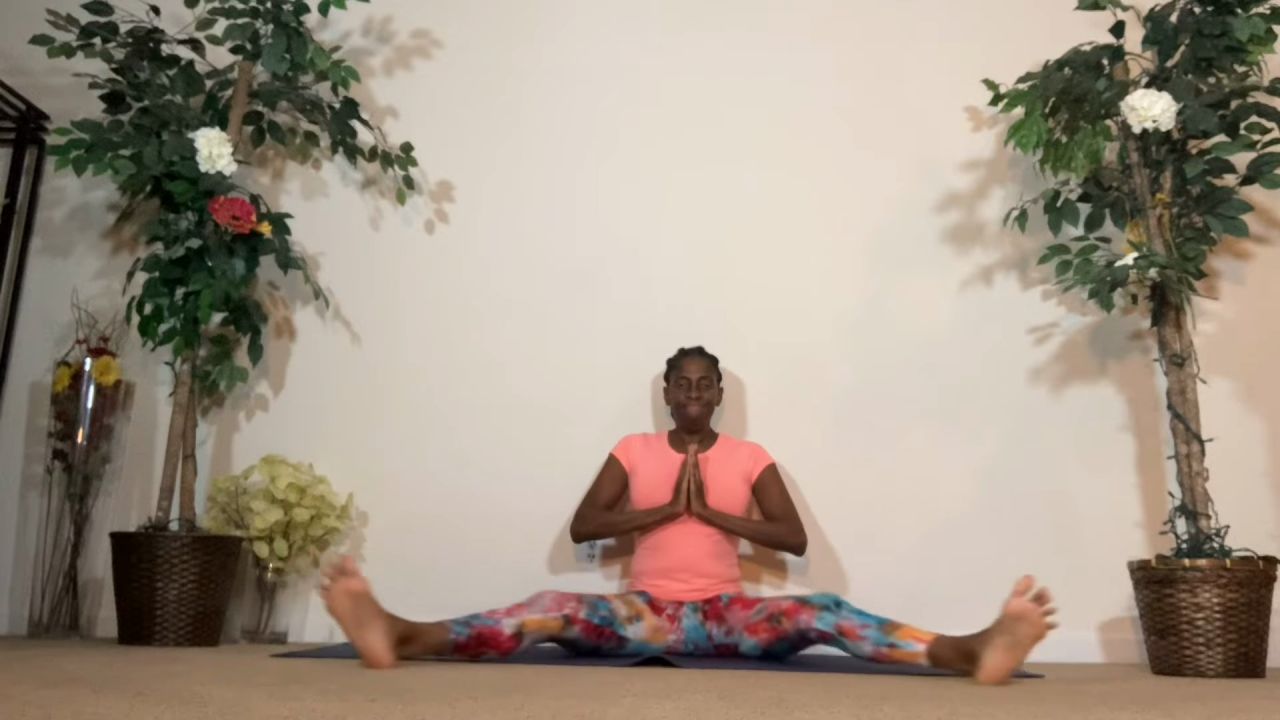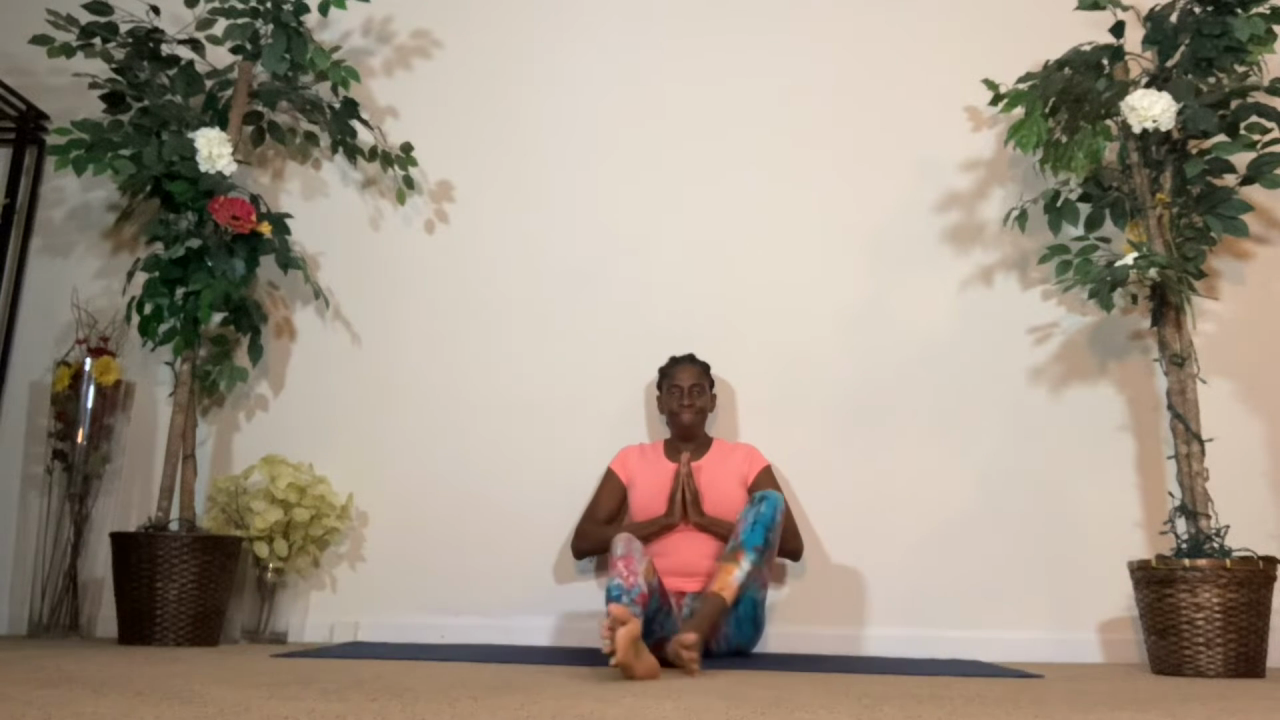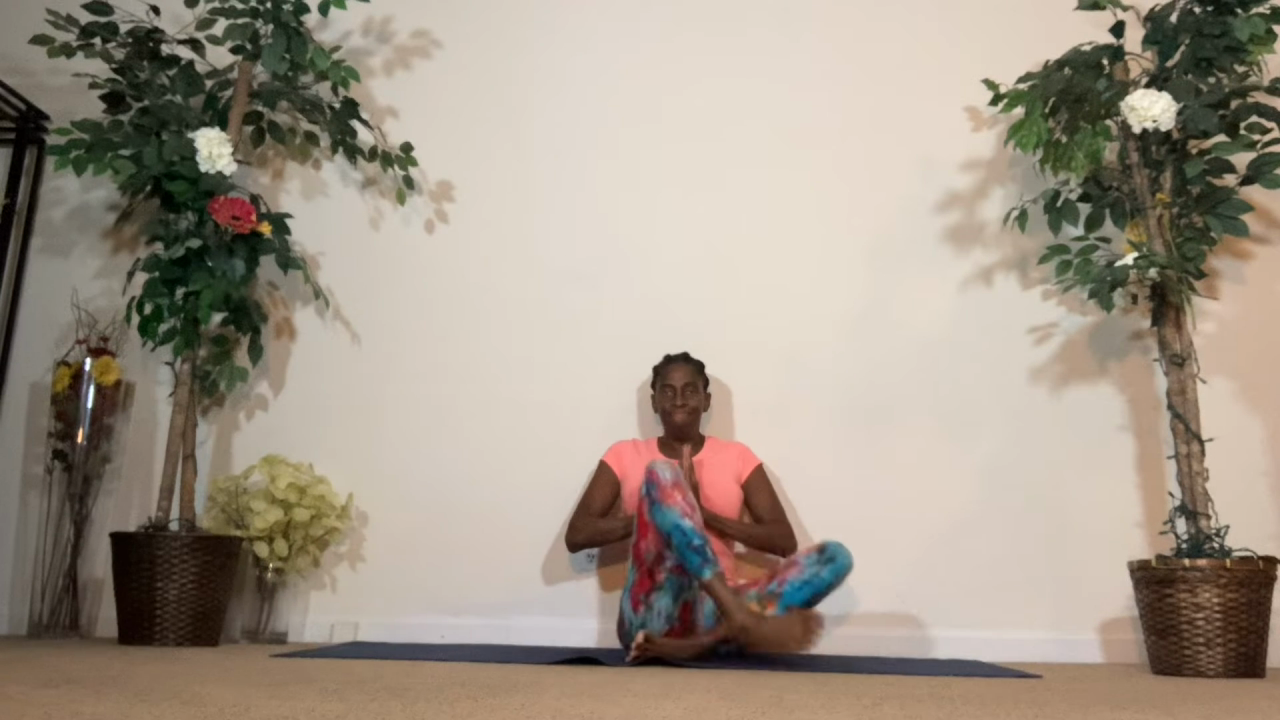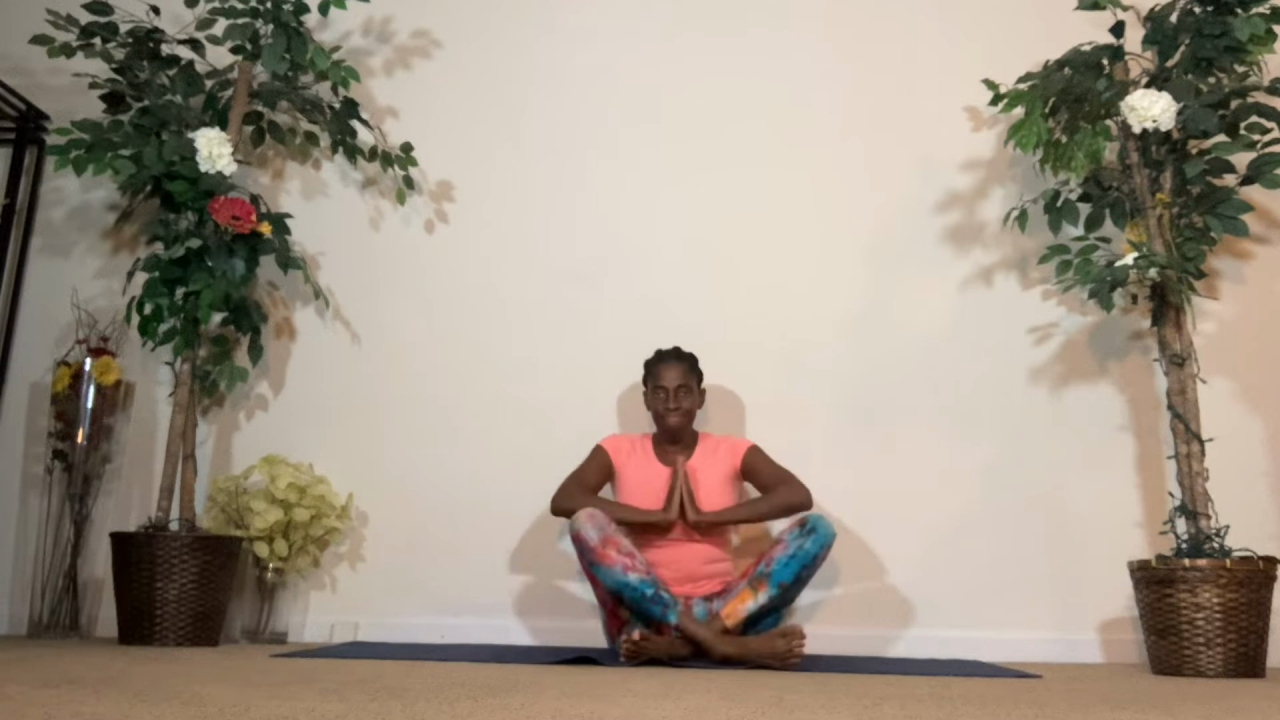
dt=0.5s
person 1, frame 1
left shoulder: (749, 456)
right shoulder: (633, 450)
left elbow: (796, 538)
right elbow: (582, 526)
left wrist: (709, 511)
right wrist: (668, 507)
left hip: (723, 611)
right hip: (646, 611)
left knee: (819, 611)
right knee: (557, 608)
left ankle: (969, 652)
right ankle: (402, 636)
person 1, frame 2
left shoulder: (745, 458)
right shoulder: (631, 460)
left elbow: (794, 546)
right elbow: (581, 542)
left wrist: (704, 518)
right wrist: (665, 520)
left hip: (726, 622)
right hip: (656, 614)
left knee: (769, 499)
right knee: (625, 545)
left ankle: (690, 634)
right ankle: (631, 642)
person 1, frame 3
left shoulder: (737, 457)
right shoulder: (624, 456)
left elbow: (785, 542)
right elbow: (576, 536)
left wrist: (701, 513)
left hip: (719, 614)
right hip: (654, 614)
left knee: (835, 558)
right knee: (662, 474)
left ankle: (698, 643)
right ankle: (740, 619)
person 1, frame 4
left shoulder: (732, 452)
right shoulder: (619, 450)
left elbow: (799, 496)
right elbow: (562, 501)
left wrist: (701, 516)
right wrist: (663, 516)
left hip: (719, 612)
right hip: (645, 619)
left knee: (817, 529)
right knee: (587, 524)
left ankle: (682, 644)
right ankle: (718, 642)
